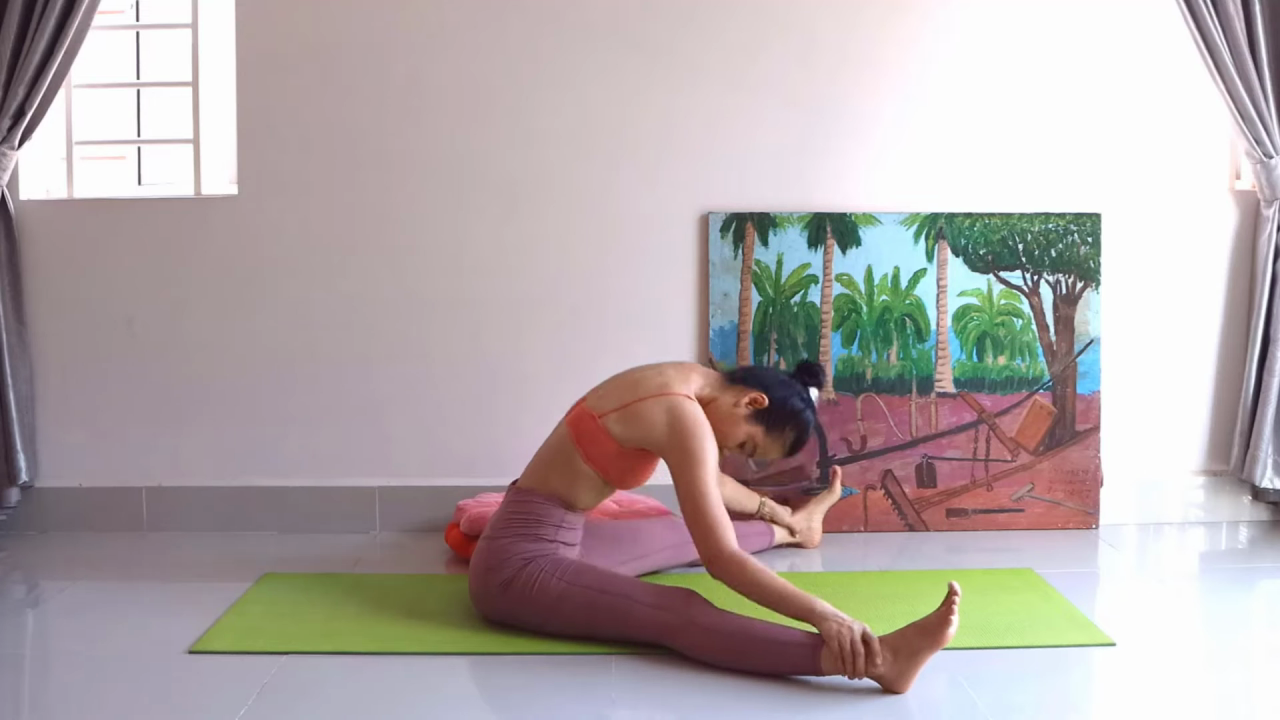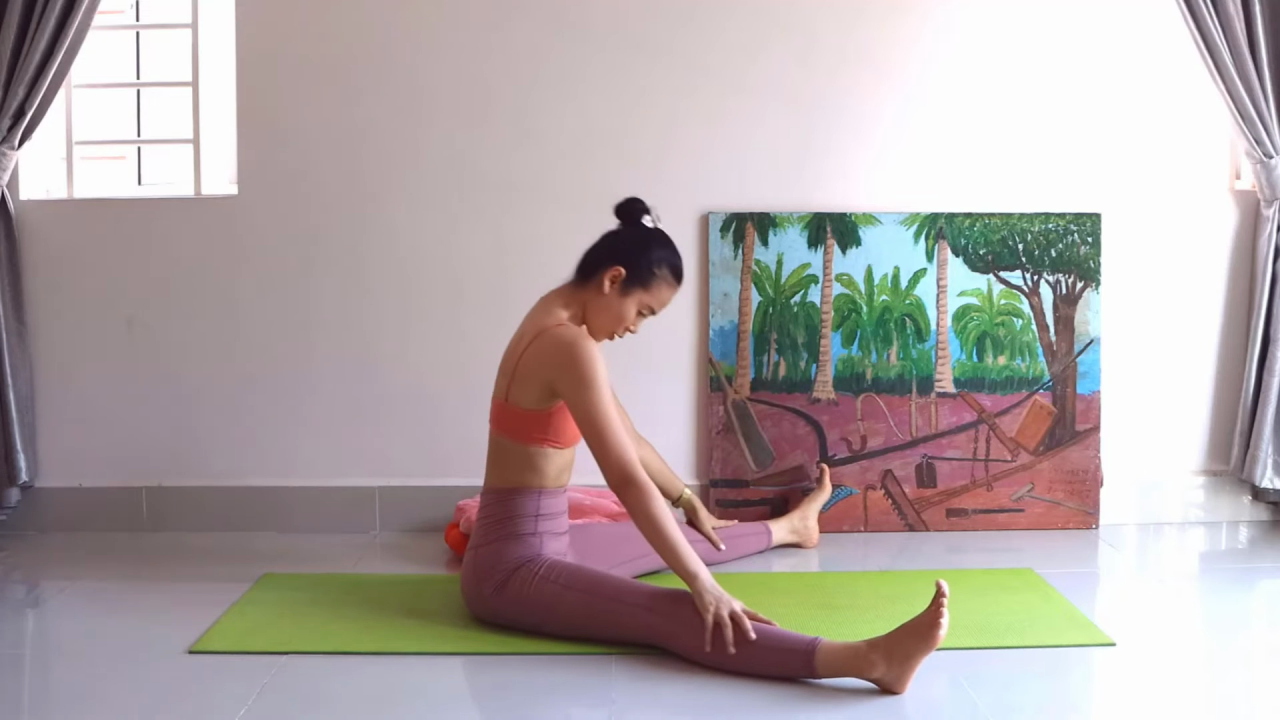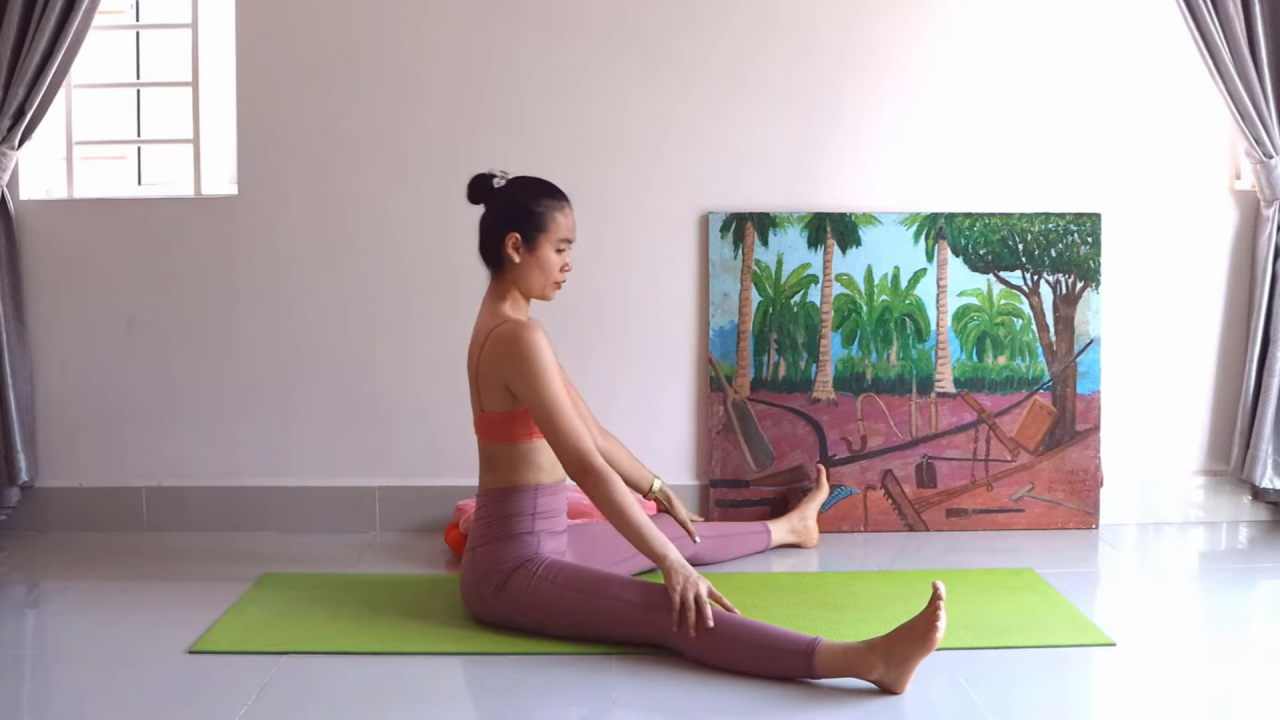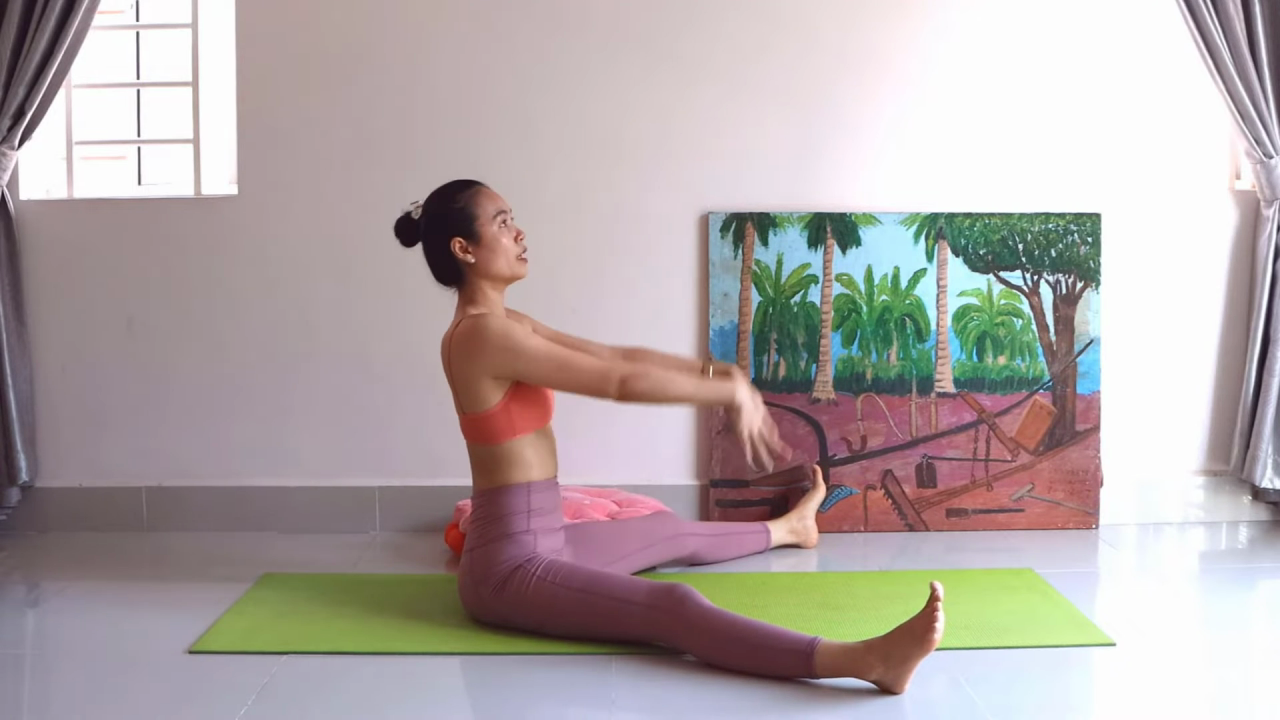
dt=0.7s
person 1, frame 1
left shoulder: (687, 383)
right shoulder: (686, 417)
left elbow: (703, 482)
right elbow: (720, 560)
left wrist: (768, 511)
right wrist: (823, 615)
left hip: (549, 542)
right hip: (520, 564)
left knee: (686, 532)
right knee: (679, 612)
left ankle: (792, 530)
right ankle: (875, 663)
person 1, frame 2
left shoulder: (557, 321)
right shoulder: (569, 347)
left elbow: (625, 437)
right elbow: (627, 479)
left wrist: (688, 501)
right wrist: (703, 584)
left hip: (544, 542)
right hip: (513, 567)
left knee: (674, 536)
right knee: (672, 614)
left ankle: (787, 527)
right ankle: (867, 660)
person 1, frame 3
left shoulder: (508, 326)
right shoulder: (517, 338)
left elbow: (590, 433)
right elbow: (586, 466)
left wrist: (662, 494)
right wrist: (670, 566)
left hip: (540, 541)
right hip: (510, 567)
left knee: (676, 533)
right knee: (675, 614)
left ankle: (787, 527)
right ankle: (868, 660)
person 1, frame 4
left shoulder: (505, 323)
right shoulder: (481, 334)
left elbow: (613, 355)
right elbow: (618, 382)
left wrist: (709, 372)
right wrist: (726, 393)
left hip: (541, 542)
right hip: (509, 567)
left knee: (668, 531)
right knee: (673, 606)
left ankle: (784, 528)
right ankle: (867, 660)
